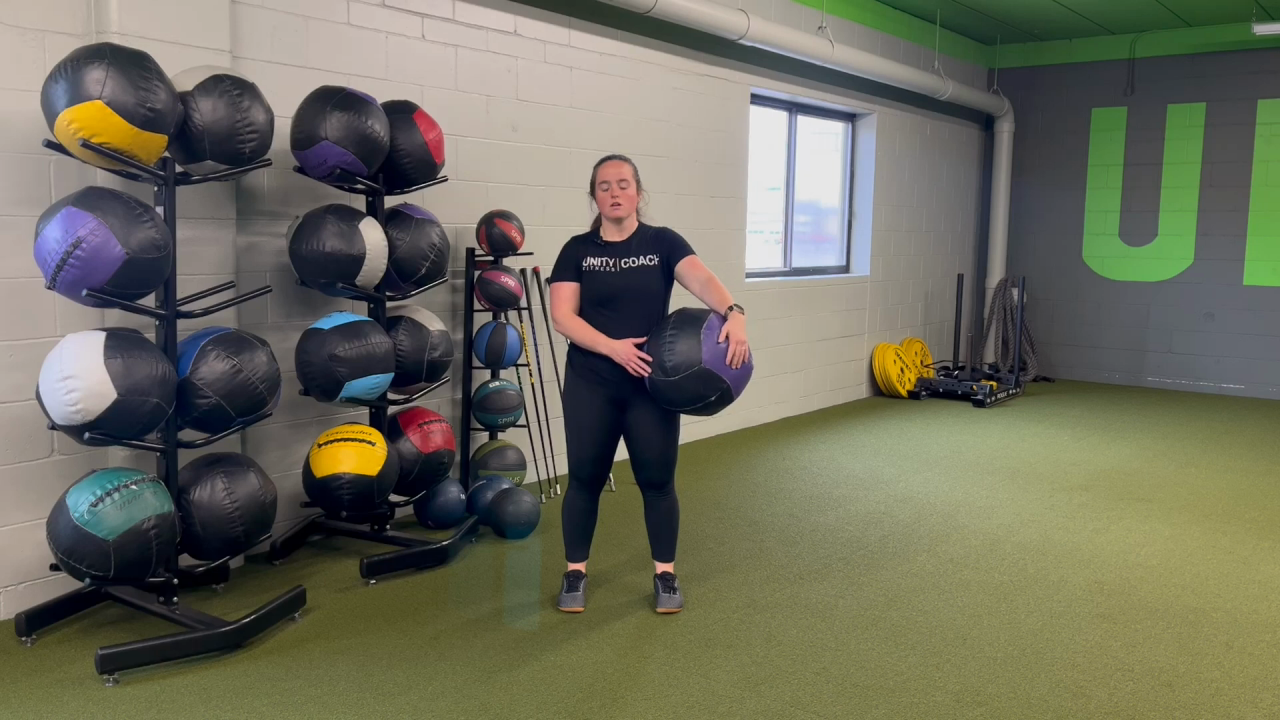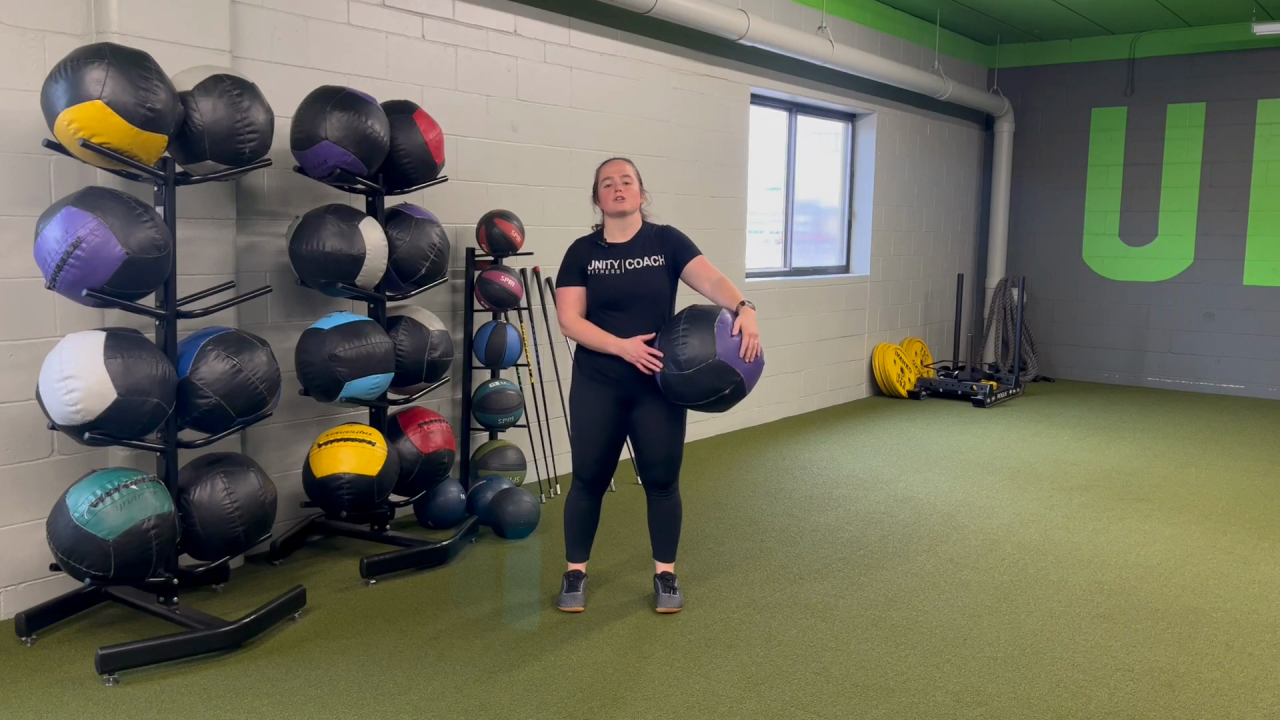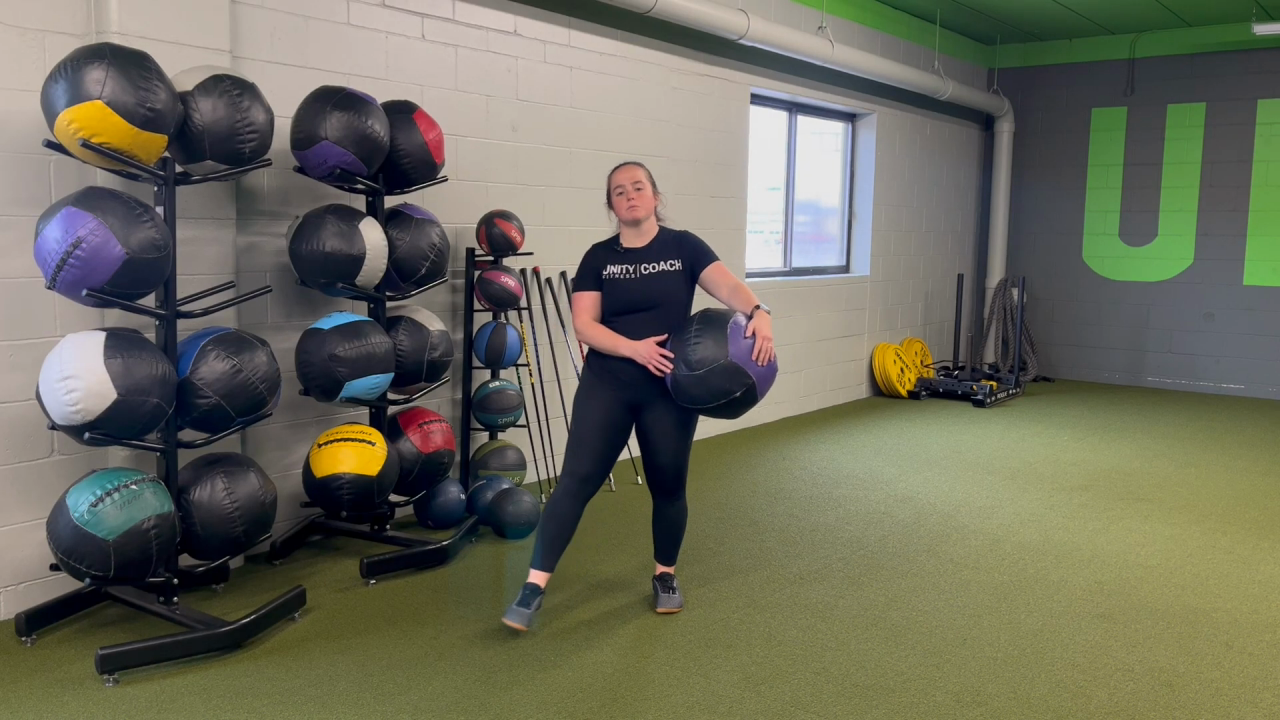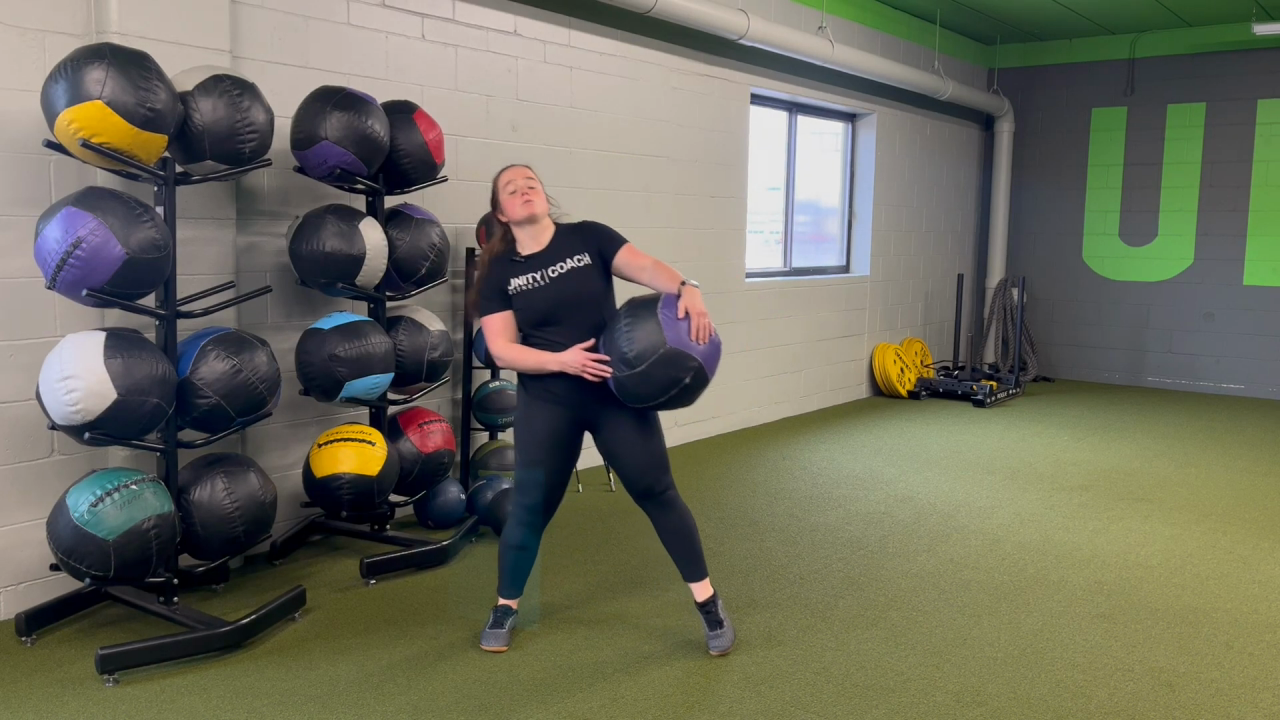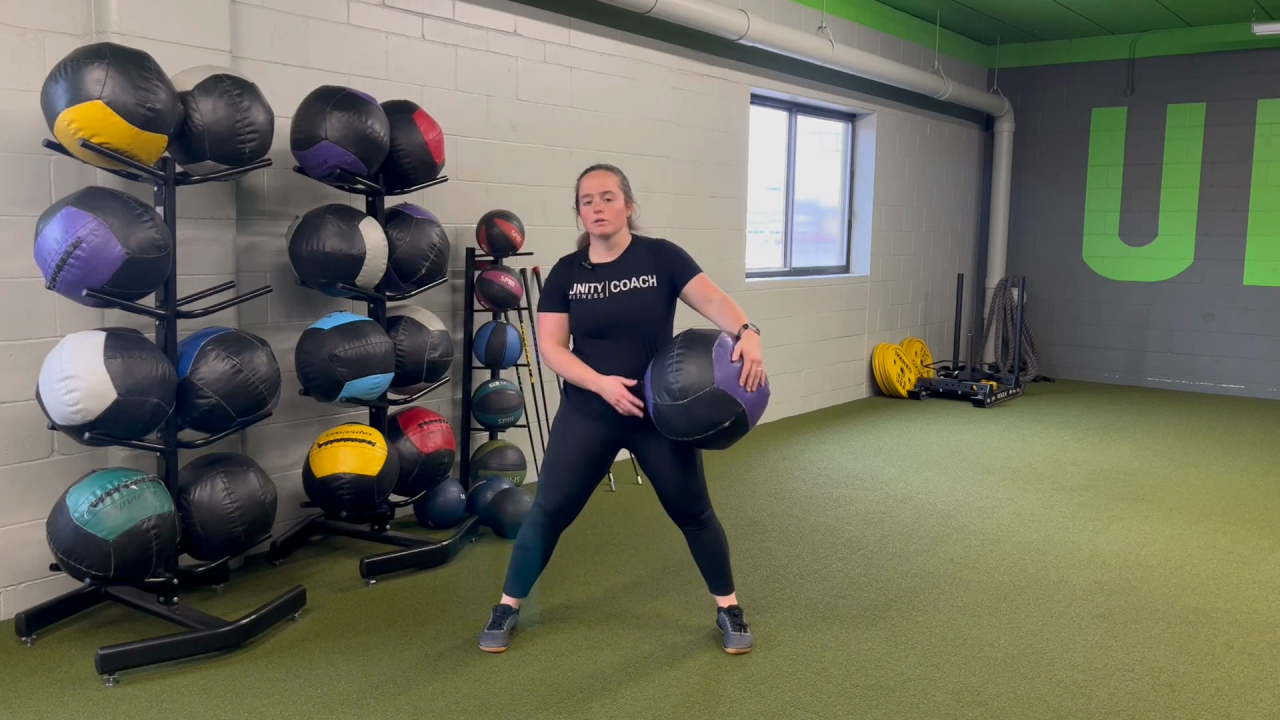
dt=1s
person 1, frame 1
left shoulder: (662, 242)
right shoulder: (578, 251)
left elbow: (701, 279)
right elbow: (562, 316)
left wrist: (733, 314)
right wrist: (612, 348)
left hip: (653, 385)
right hip: (591, 385)
left knee: (657, 480)
right knee: (585, 479)
left ankle: (665, 574)
right ankle: (575, 572)
person 1, frame 2
left shoulder: (666, 241)
right shoulder: (582, 252)
left elbow: (710, 280)
right elbow: (569, 320)
left wrist: (743, 309)
right wrist: (622, 346)
left hip: (659, 385)
right hip: (597, 386)
left knee: (662, 480)
right knee: (589, 480)
left ankle: (665, 574)
right ankle: (575, 572)
person 1, frame 3
left shoulder: (683, 247)
right shoulder: (598, 258)
left elbow: (727, 285)
right elbow: (584, 325)
left wrist: (757, 313)
right wrist: (634, 348)
left hip: (669, 389)
right hip: (605, 386)
left knee: (668, 485)
right knee: (576, 481)
left ankle: (665, 575)
right ankle: (534, 586)
person 1, frame 4
left shoulder: (588, 238)
right shoulder: (500, 274)
left elbow: (644, 267)
right elbow: (503, 349)
left wrist: (685, 290)
right wrist: (563, 360)
left hip: (618, 393)
right hip: (546, 403)
left knee: (657, 492)
right knee: (531, 505)
left ankle: (707, 602)
right ankle: (506, 607)
person 1, frame 5
left shoulder: (660, 256)
right shoulder: (566, 273)
left elbow: (712, 300)
right elbow: (552, 347)
left wrist: (747, 334)
right wrist: (601, 383)
right hip: (587, 412)
left knee: (693, 511)
right knee: (550, 510)
left ankle: (728, 608)
right ankle: (508, 606)
